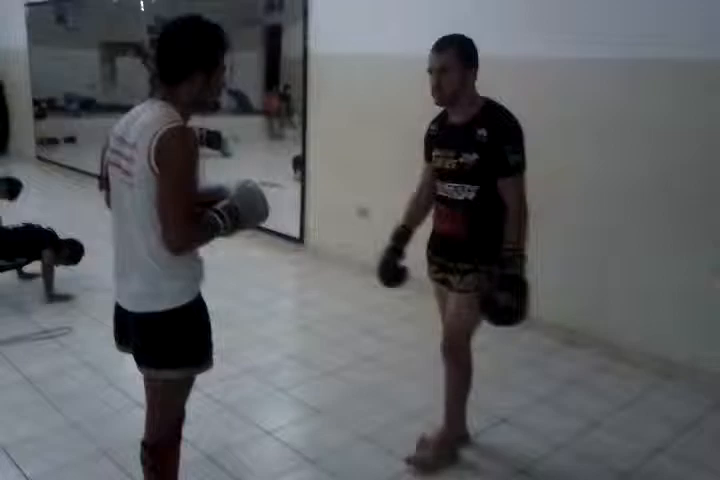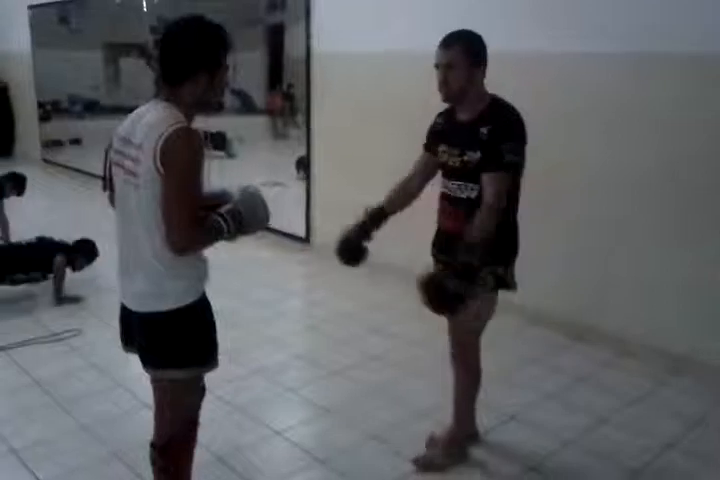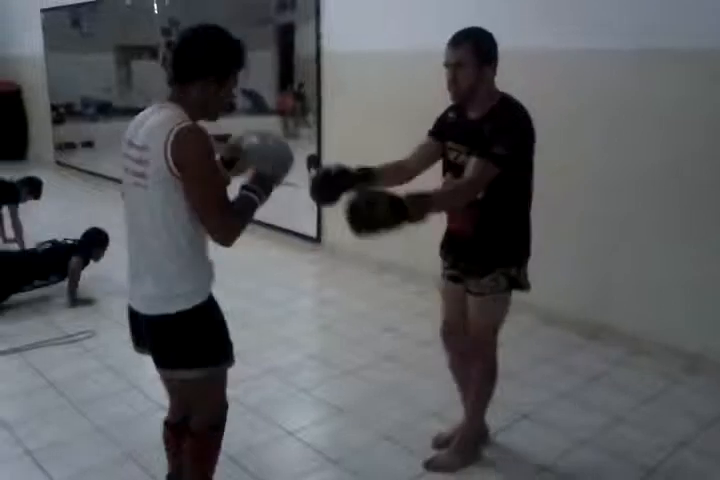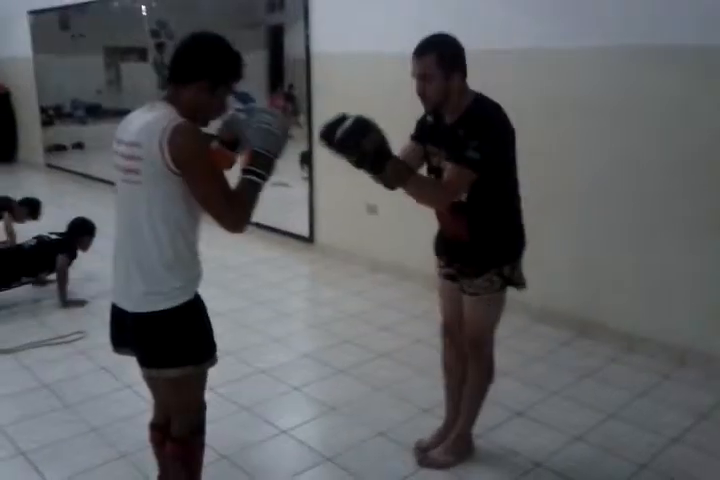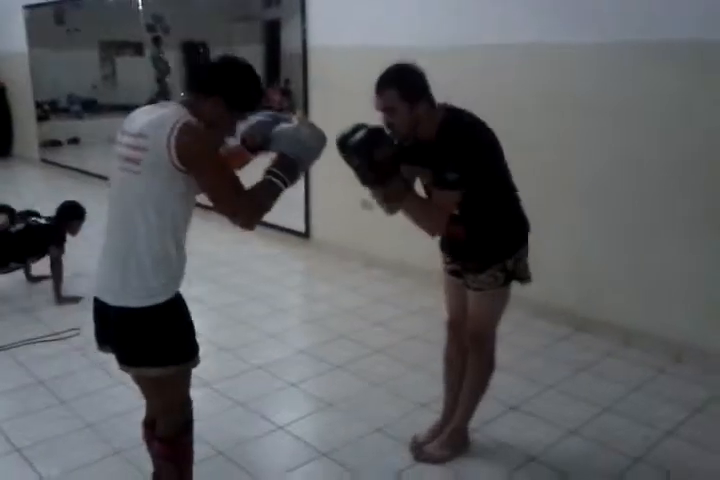
dt=0.2s
person 1, frame 1
left shoulder: (129, 122)
right shoulder: (175, 137)
right elbow: (178, 238)
left wrist: (196, 200)
right wrist: (227, 216)
left hip: (134, 298)
right hip: (168, 307)
left knee: (164, 412)
right knee: (165, 422)
person 1, frame 2
left shoulder: (134, 122)
right shoulder: (180, 138)
right elbow: (182, 240)
right wrist: (229, 221)
left hip: (138, 299)
right hip: (174, 306)
left knee: (174, 410)
right knee: (177, 422)
person 1, frame 3
left shoulder: (143, 123)
right shoulder: (187, 137)
right elbow: (224, 230)
left wrist: (223, 164)
right wrist: (259, 182)
left hip: (146, 301)
right hip: (183, 308)
left knee: (182, 410)
right knee: (208, 416)
person 1, frame 4
left shoulder: (136, 123)
right shoulder: (181, 134)
right elbow: (232, 216)
left wrist: (222, 147)
right wrist: (258, 164)
left hip: (130, 300)
right hip: (168, 305)
left knee: (167, 411)
right knee: (187, 419)
person 1, frame 5
left shoulder: (142, 118)
right shoulder: (190, 131)
right elbow: (244, 213)
right wrist: (286, 169)
left hip: (114, 293)
right hip: (146, 302)
left knee: (161, 408)
right knee: (174, 416)
person 2, frame 1
left shoulder: (499, 127)
right shoulder: (438, 127)
left elbow: (514, 205)
left wrist: (512, 268)
right wrist: (399, 240)
left hip: (480, 258)
right hip: (442, 251)
left knee: (454, 343)
right knee: (454, 341)
left ankle: (448, 438)
right ankle: (456, 426)
person 2, frame 2
left shoulder: (503, 124)
right shoulder: (444, 122)
left elbow: (494, 202)
right elbow: (416, 181)
left wrist: (470, 261)
right wrist: (372, 220)
left hip: (486, 256)
right hip: (450, 251)
left knee: (464, 342)
right knee: (458, 339)
left ankle: (459, 437)
right ankle: (466, 423)
person 2, frame 3
left shoulder: (510, 123)
right shoulder: (454, 115)
left elbow: (468, 190)
right elbow: (416, 161)
left wrist: (402, 206)
right wrist: (361, 177)
left hip: (496, 256)
right hip: (457, 248)
left knee: (479, 343)
right knee: (452, 337)
left ankle: (469, 439)
right ankle: (474, 423)
person 2, frame 4
left shoulder: (486, 123)
right shoulder: (433, 118)
left elbow: (443, 195)
right elbow: (402, 170)
left wrist: (384, 165)
right wrist: (369, 157)
left hip: (491, 253)
right hip: (451, 246)
left knee: (476, 342)
right knee: (450, 334)
left ankle: (461, 436)
right ankle: (449, 425)
person 2, frame 5
left shoulder: (463, 138)
right shoulder: (409, 136)
left elbow: (433, 221)
right elbow: (393, 204)
left wrist: (389, 180)
right wrist: (370, 172)
left hip: (496, 247)
right hip: (458, 244)
left knee: (478, 336)
right knee: (454, 329)
left ankle: (457, 431)
right ankle: (446, 421)
